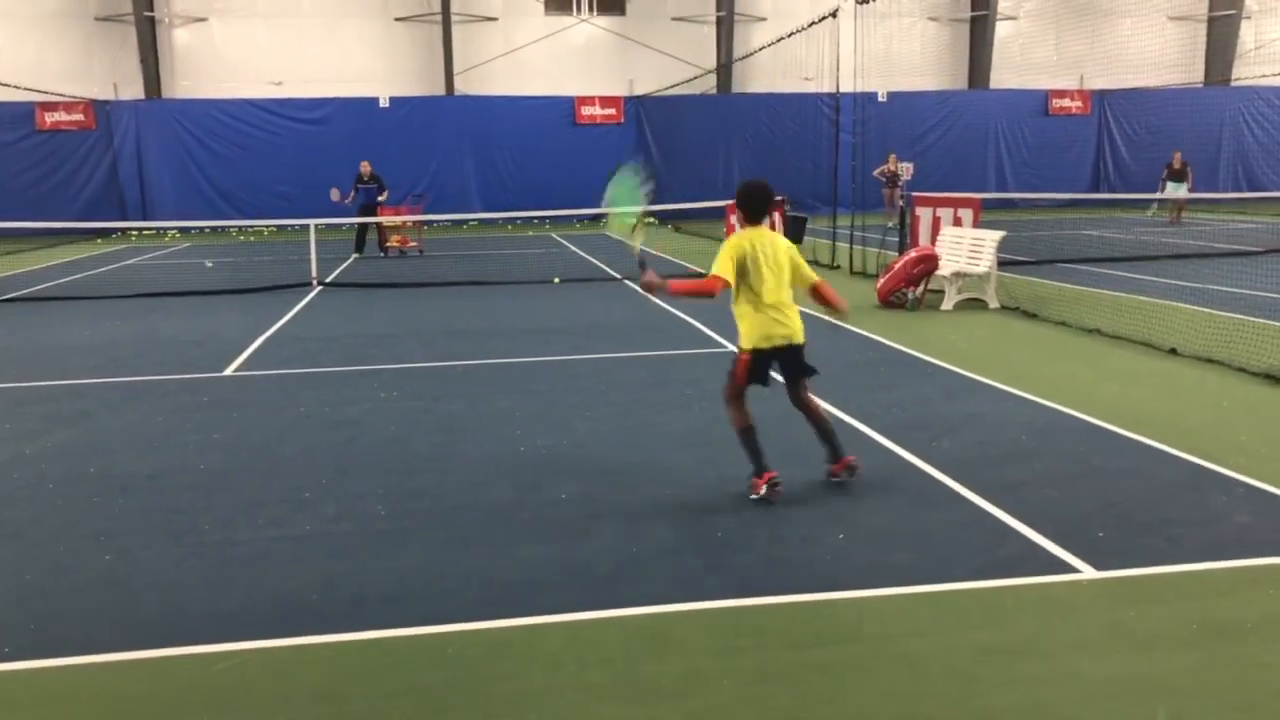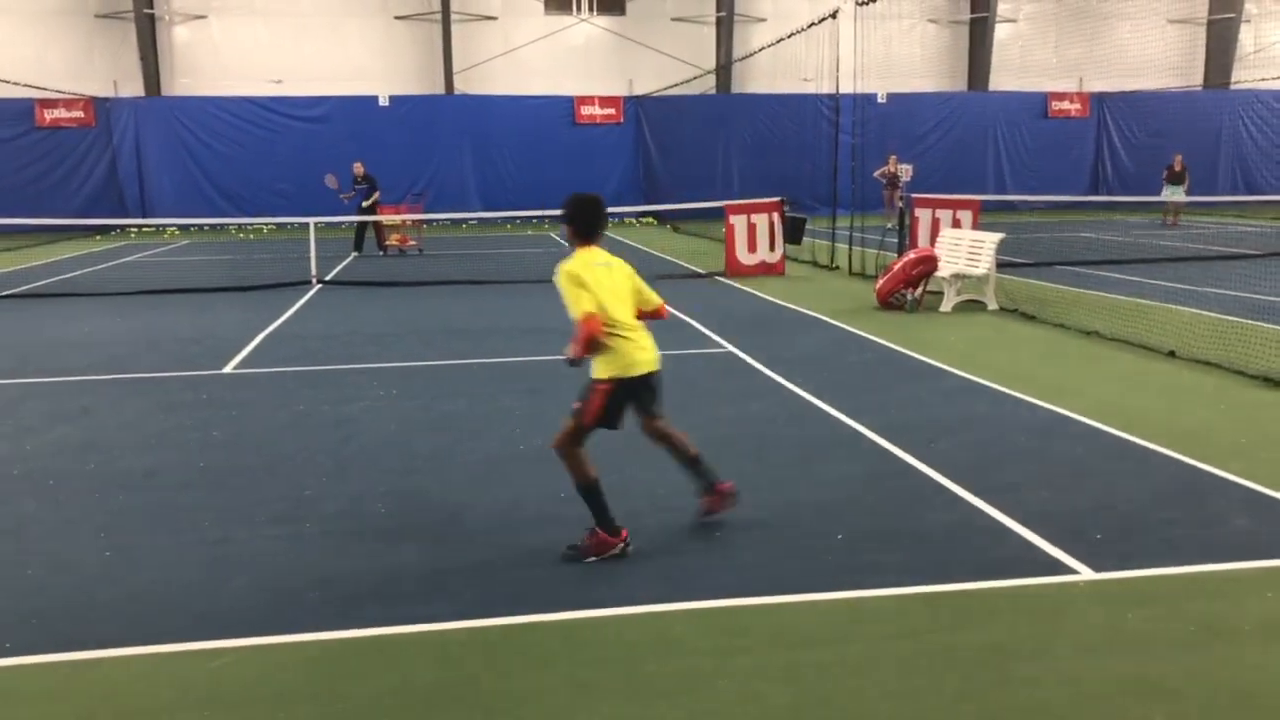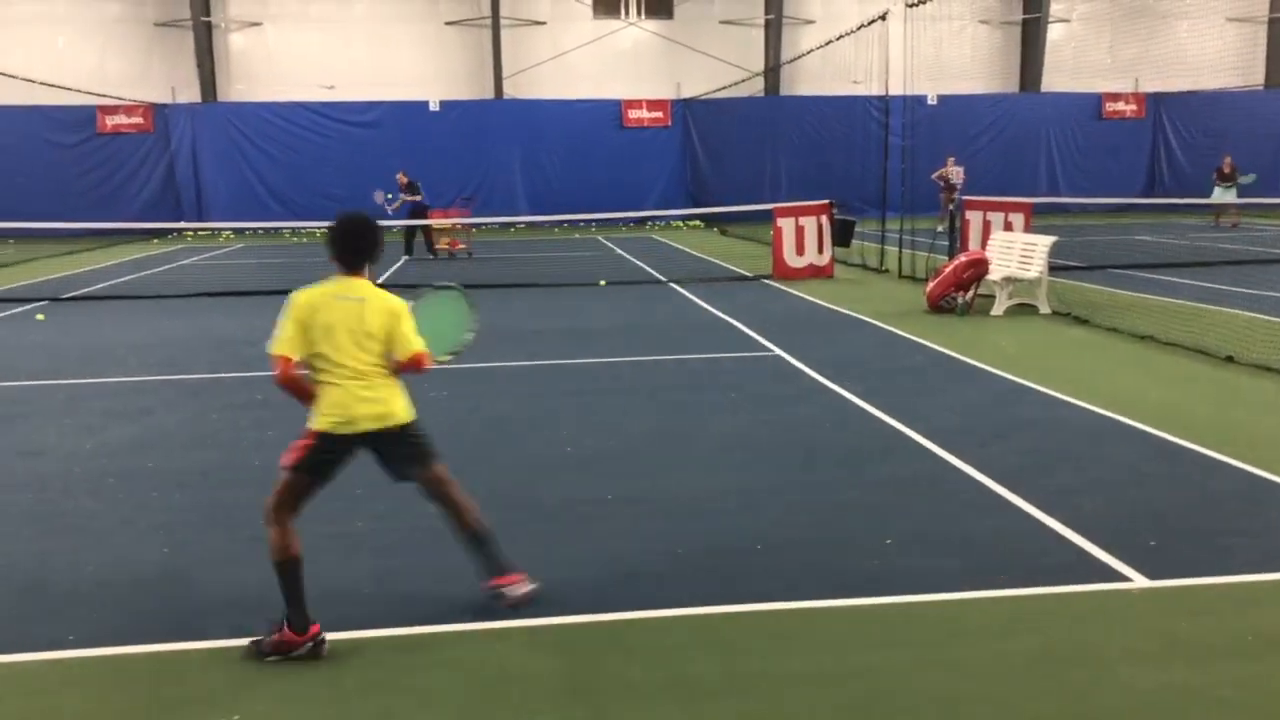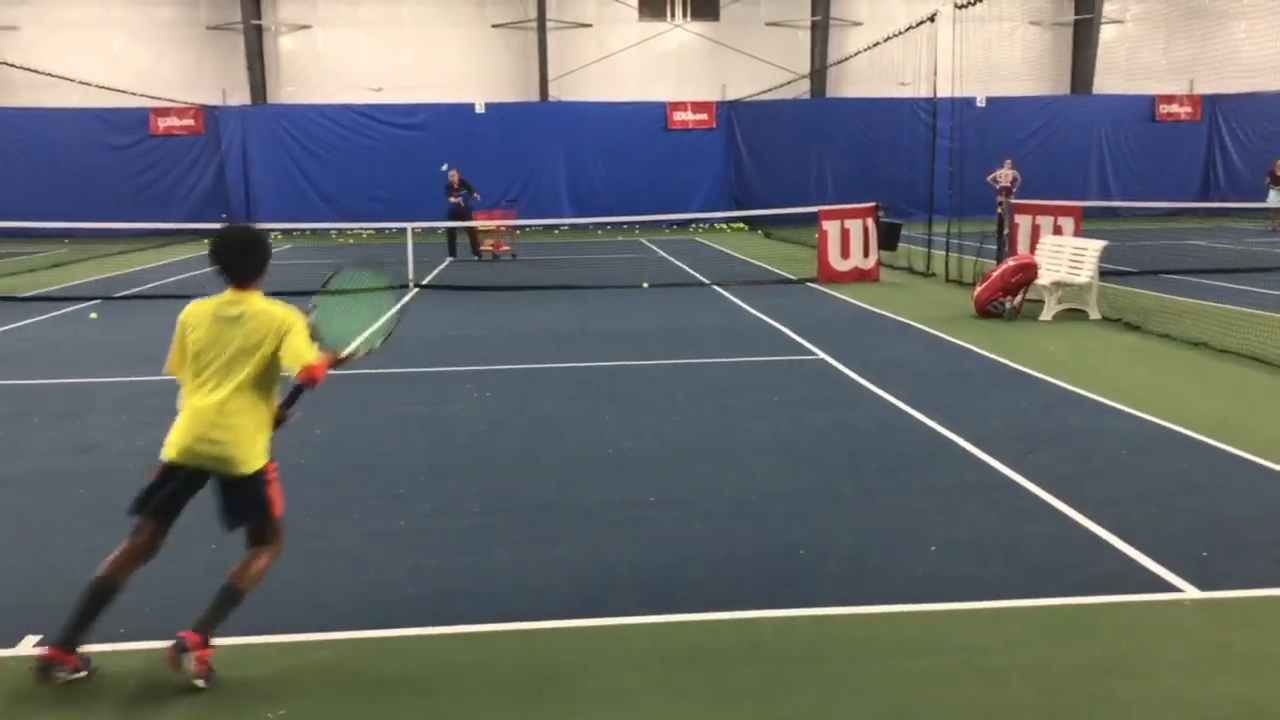
dt=0.5s
person 1, frame 1
left shoulder: (734, 245)
right shoulder: (783, 244)
left elbow: (713, 287)
right elbow: (816, 287)
left wrist: (664, 286)
right wrist: (839, 306)
left hip: (759, 338)
right hip: (792, 333)
left knee: (734, 398)
right knee: (800, 395)
left ankle: (762, 474)
right ankle: (840, 460)
person 1, frame 2
left shoulder: (569, 270)
right shoulder: (617, 265)
left elbow: (591, 331)
right elbow: (658, 309)
left wrist: (576, 353)
left hip: (618, 370)
right hip: (645, 358)
left knee: (566, 443)
right knee: (654, 425)
left ankle: (610, 534)
right ankle: (715, 488)
person 1, frame 3
left shoulder: (303, 302)
right shoulder: (391, 304)
left elbow: (284, 373)
right elbow: (417, 362)
left hip: (336, 420)
right hip: (391, 413)
left knee: (279, 512)
right knee: (445, 492)
left ankle: (299, 629)
right ankle: (503, 576)
person 1, frame 4
left shoulder: (190, 316)
right shoulder: (283, 320)
left elbow: (192, 388)
right elbow: (309, 375)
right wrist: (325, 360)
left hip: (185, 443)
right hip: (241, 452)
left knee: (141, 544)
right knee: (268, 544)
left ankle: (62, 649)
right ankle: (195, 642)
